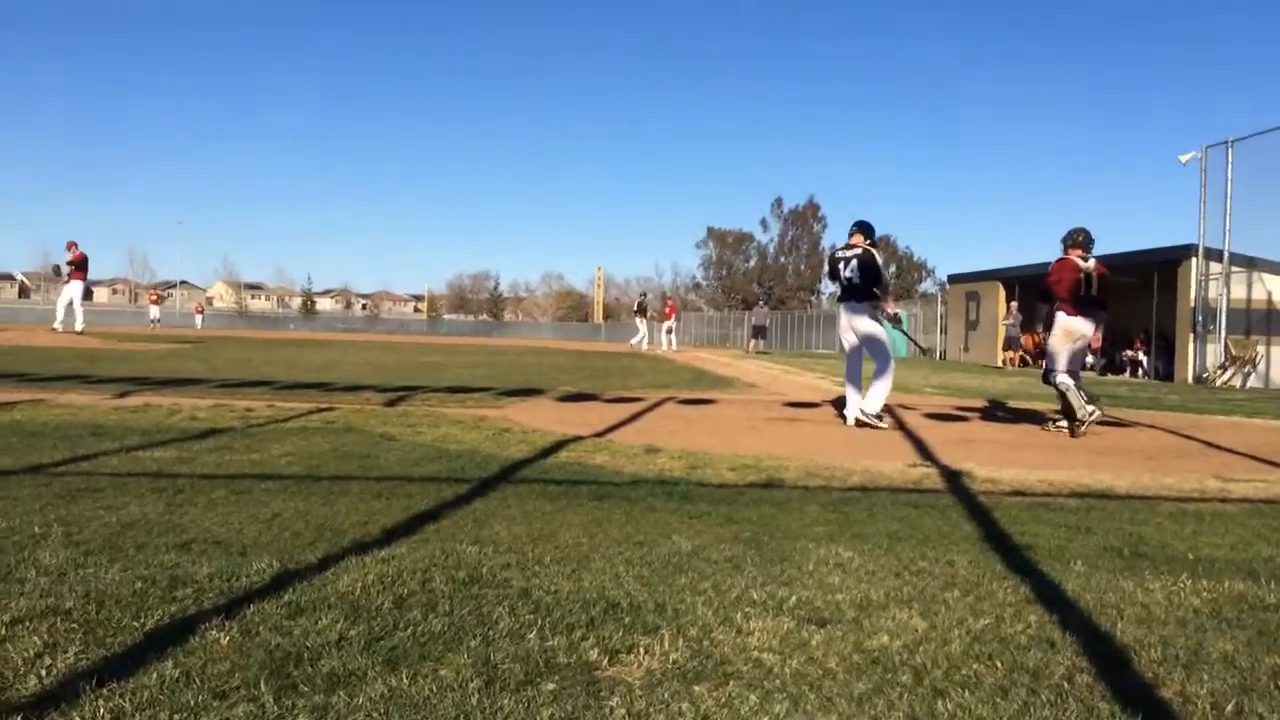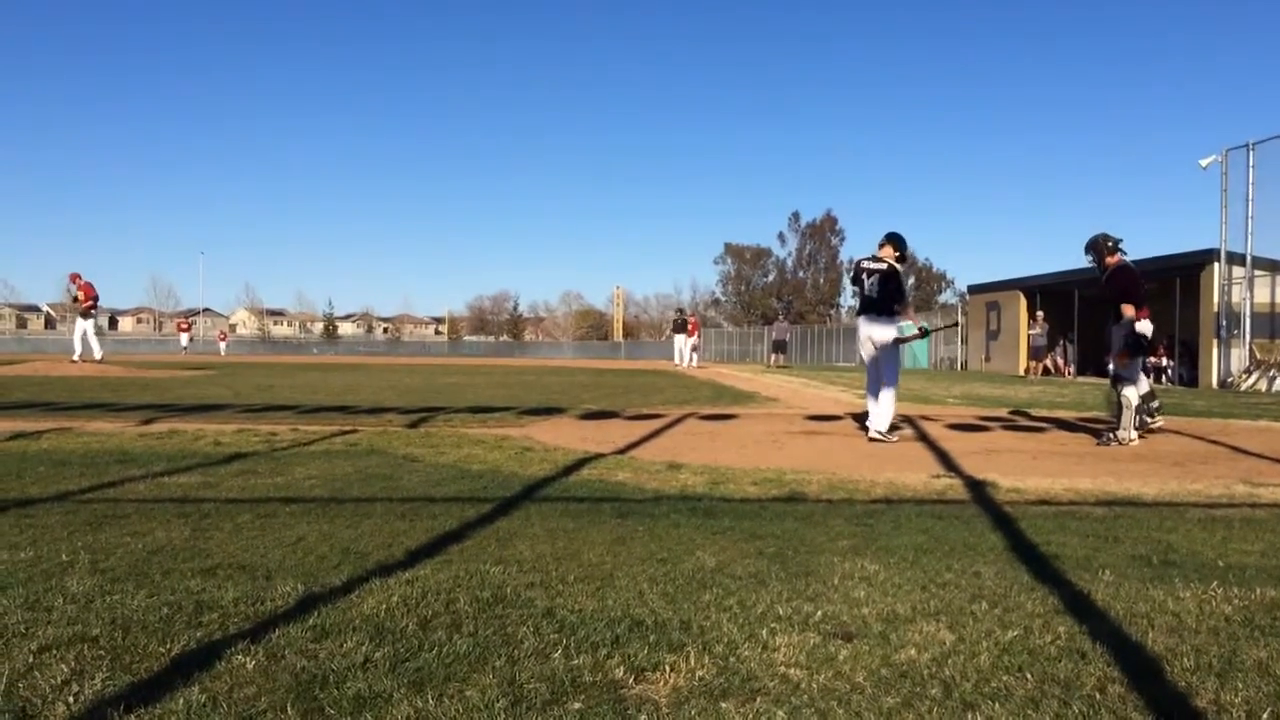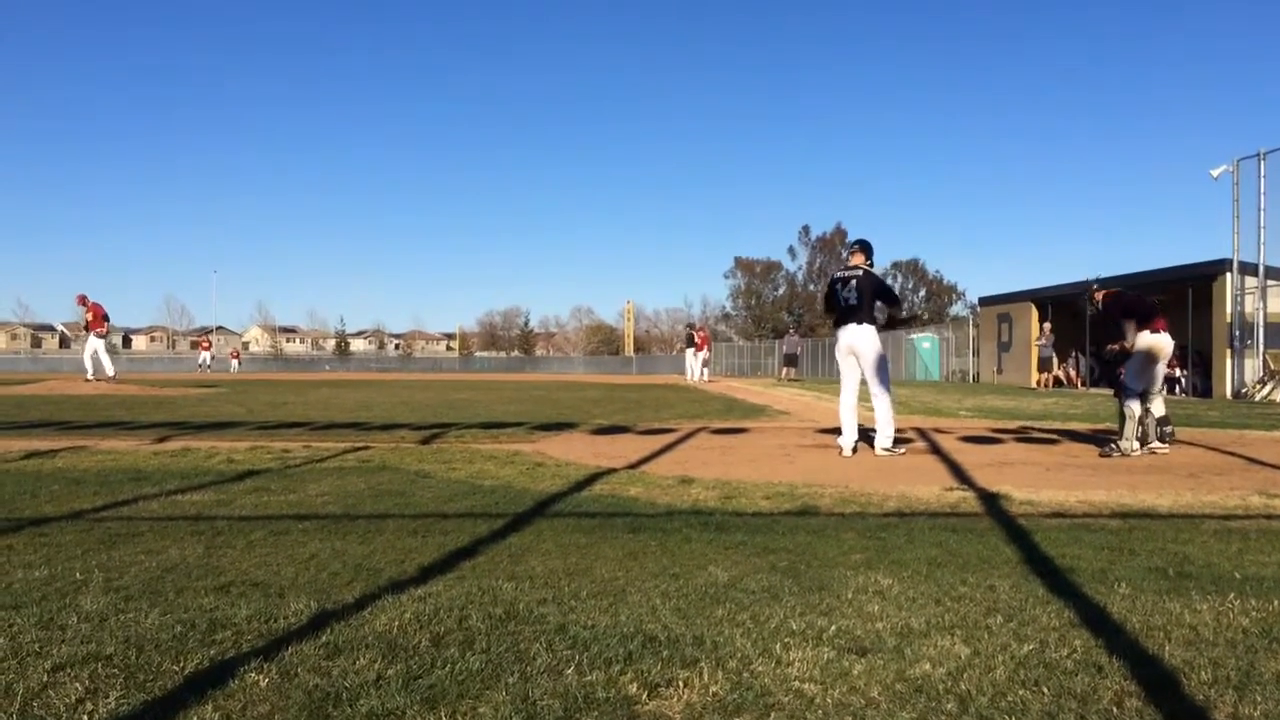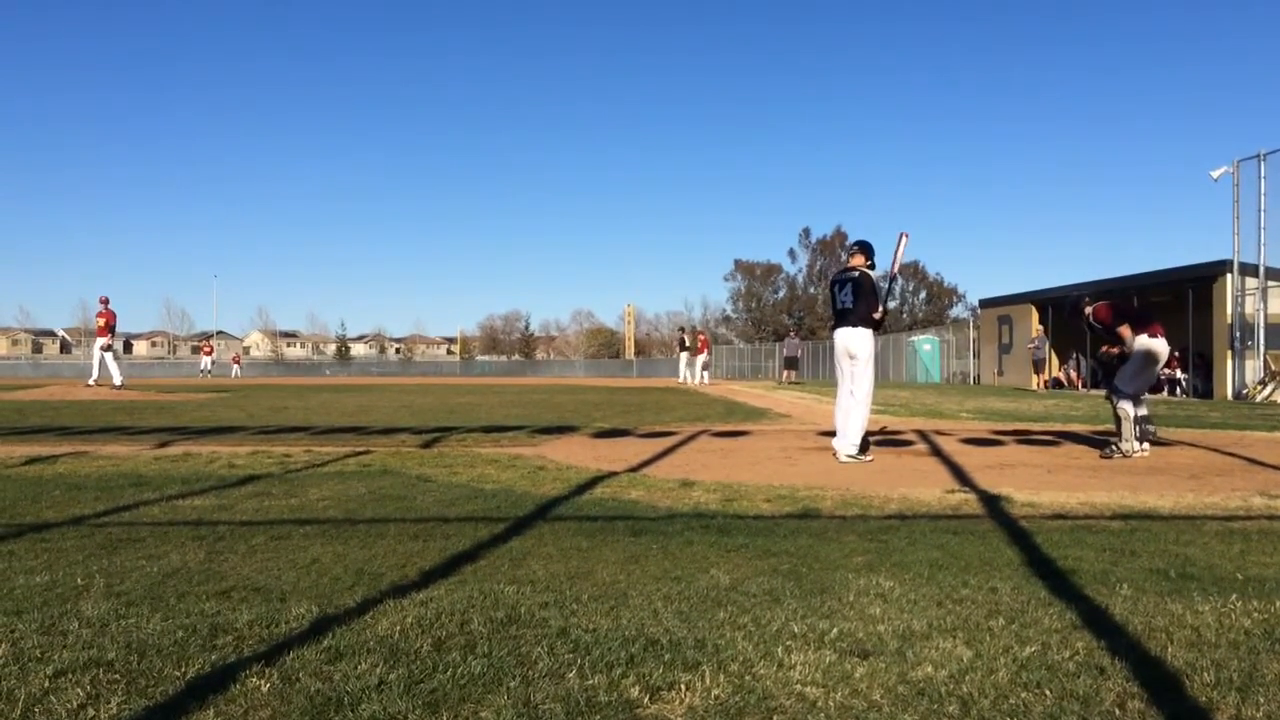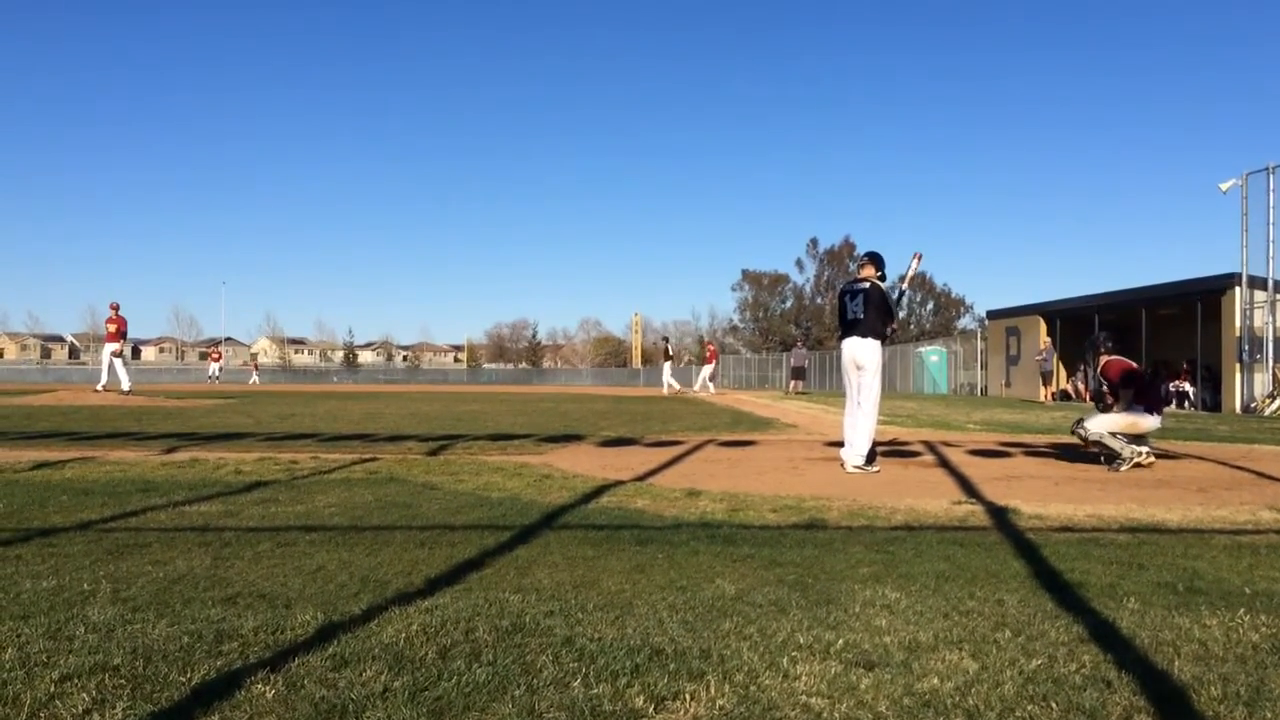
dt=1s
person 1, frame 1
left shoulder: (835, 255)
right shoulder: (869, 253)
right elbow: (881, 285)
right wrist: (891, 311)
left hip: (845, 312)
right hip: (866, 312)
left knee: (852, 363)
right knee: (885, 361)
left ankle: (851, 413)
right ankle: (868, 410)
person 1, frame 2
left shoulder: (860, 264)
right shoulder: (893, 269)
right elbow: (902, 303)
right wrist: (919, 325)
left hip: (863, 324)
right hip: (885, 325)
left knee: (873, 377)
right knee: (889, 379)
left ankle: (874, 424)
right ankle: (879, 428)
person 1, frame 3
left shoulder: (835, 278)
right shoulder: (869, 276)
left elbow: (828, 310)
right elbow: (894, 302)
right wrist: (894, 317)
left hip: (843, 335)
right hip: (865, 332)
left knee: (848, 390)
right knee: (879, 389)
left ankle: (848, 443)
right ankle: (884, 442)
person 1, frame 4
left shoulder: (836, 279)
right shoulder: (866, 277)
left elbow: (836, 310)
right elbow: (876, 314)
right wrist: (879, 320)
left hip: (839, 335)
right hip: (860, 334)
left knee: (844, 390)
right knee: (861, 391)
left ankle: (841, 443)
right ankle: (851, 448)
person 1, frame 5
left shoulder: (845, 289)
right shoulder: (878, 289)
right elbow: (891, 325)
right wrist: (884, 331)
left hip: (847, 345)
right hip: (868, 346)
left knee: (852, 401)
right knee: (867, 403)
left ankle: (850, 453)
right ankle: (857, 459)
person 2, frame 1
left shoulder: (1061, 265)
right shoulder: (1101, 271)
left elbow: (1047, 297)
right elbow: (1102, 305)
right wrist: (1098, 332)
left hip: (1066, 322)
right hip: (1088, 325)
left knee: (1055, 373)
right knee: (1071, 372)
left ankle: (1085, 411)
right ankle: (1066, 419)
person 2, frame 2
left shoulder: (1118, 273)
right shoulder: (1126, 269)
left elbow: (1127, 305)
left wrist: (1129, 334)
left hip: (1130, 327)
right hip: (1141, 325)
left knee: (1124, 379)
right knee: (1134, 373)
left ankle: (1126, 433)
right ankle: (1151, 415)
person 2, frame 3
left shoulder: (1107, 299)
right shoulder: (1120, 296)
left elbow: (1130, 323)
left wrist: (1125, 346)
right wrist: (1123, 345)
left hip: (1150, 339)
right hip: (1164, 340)
left knee: (1128, 389)
right knee: (1151, 391)
left ankle: (1128, 443)
right ankle: (1159, 440)
person 2, frame 4
left shoulder: (1099, 311)
right shoulder: (1103, 310)
left elbow: (1127, 336)
left wrist: (1121, 351)
right wrist: (1117, 350)
left hip: (1147, 344)
right hip: (1159, 345)
left knee: (1119, 392)
right knee: (1134, 394)
left ankle: (1126, 445)
right ankle: (1141, 443)
person 2, frame 5
left shoulder: (1111, 366)
left elbow: (1125, 402)
left hip: (1144, 415)
right hip: (1147, 414)
left knee: (1081, 428)
left ankle: (1130, 453)
right ankle: (1141, 449)
